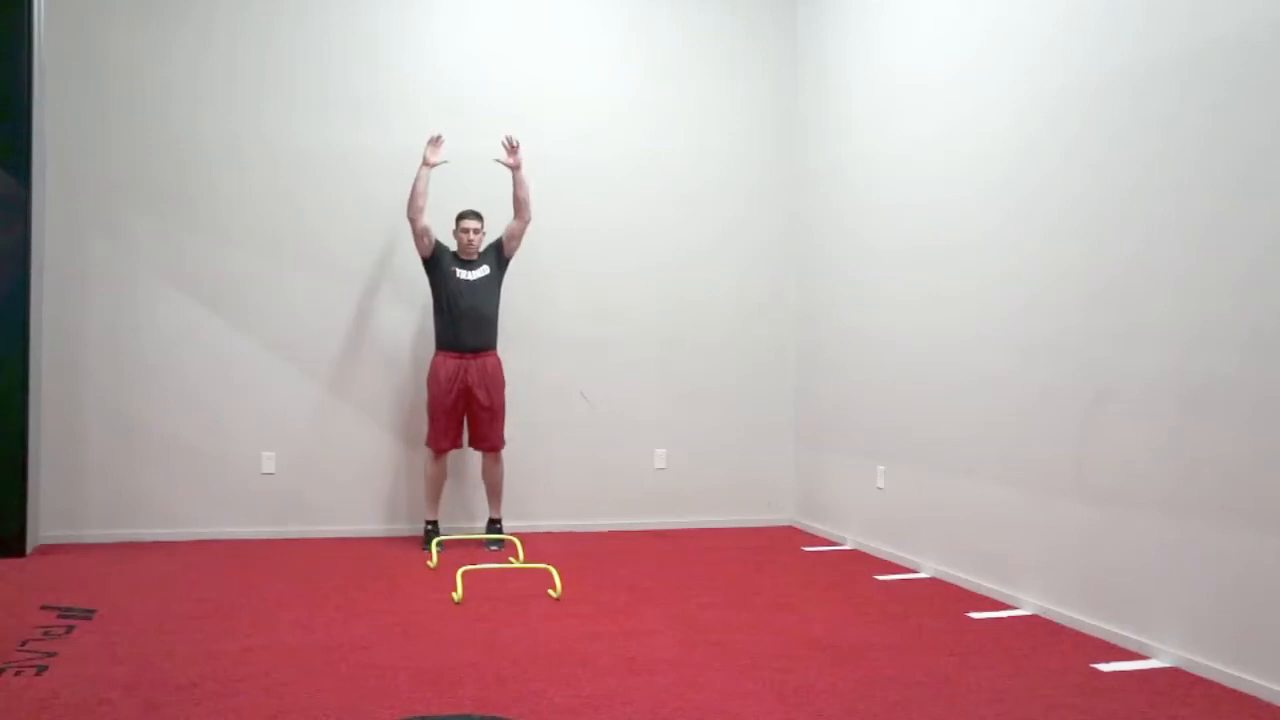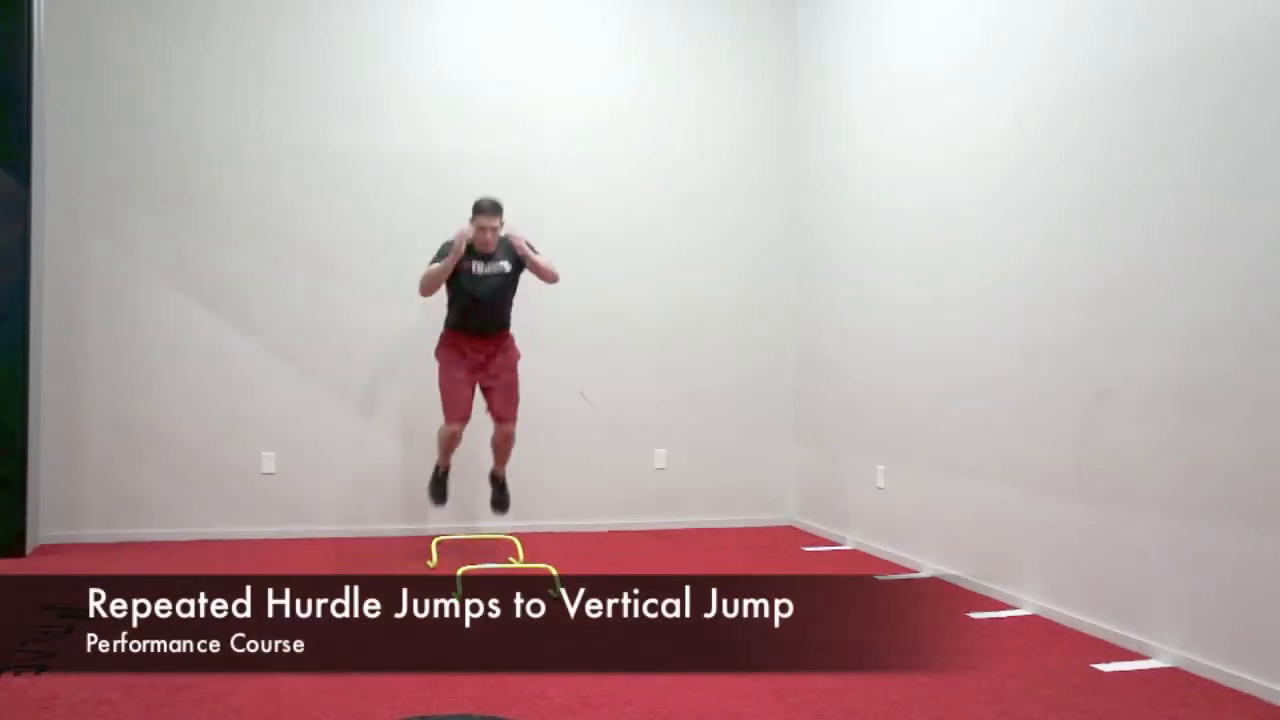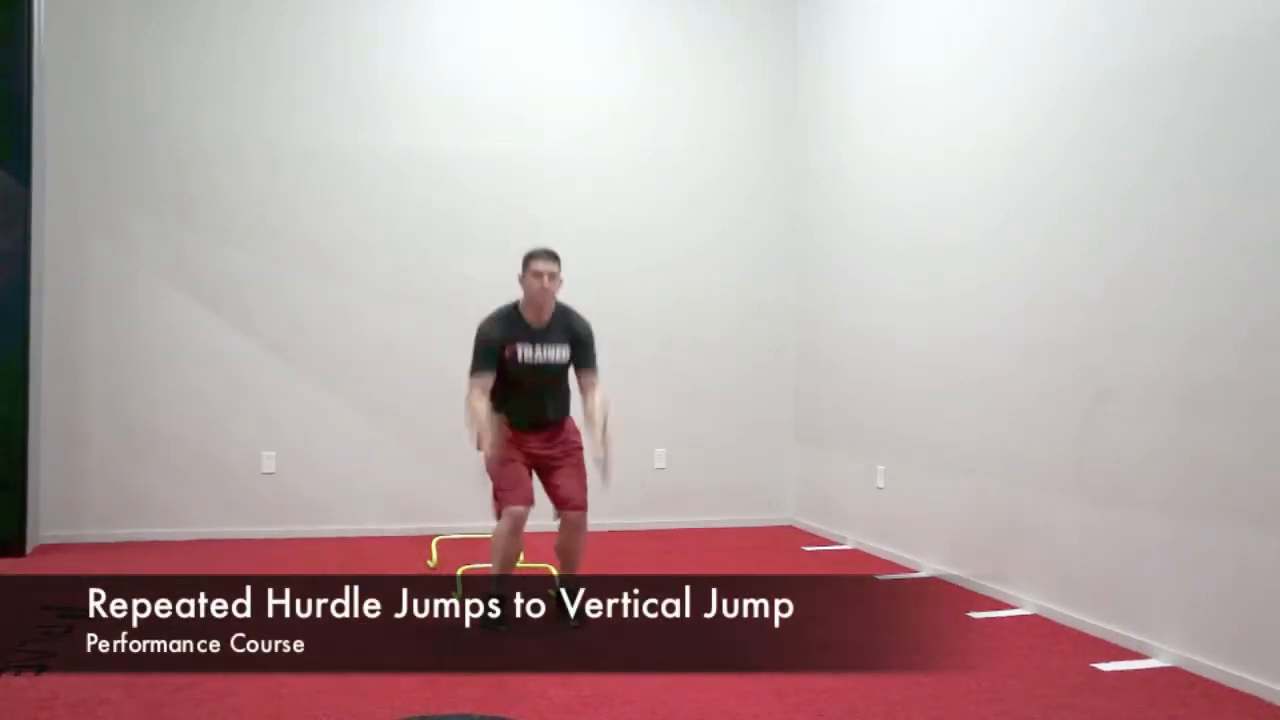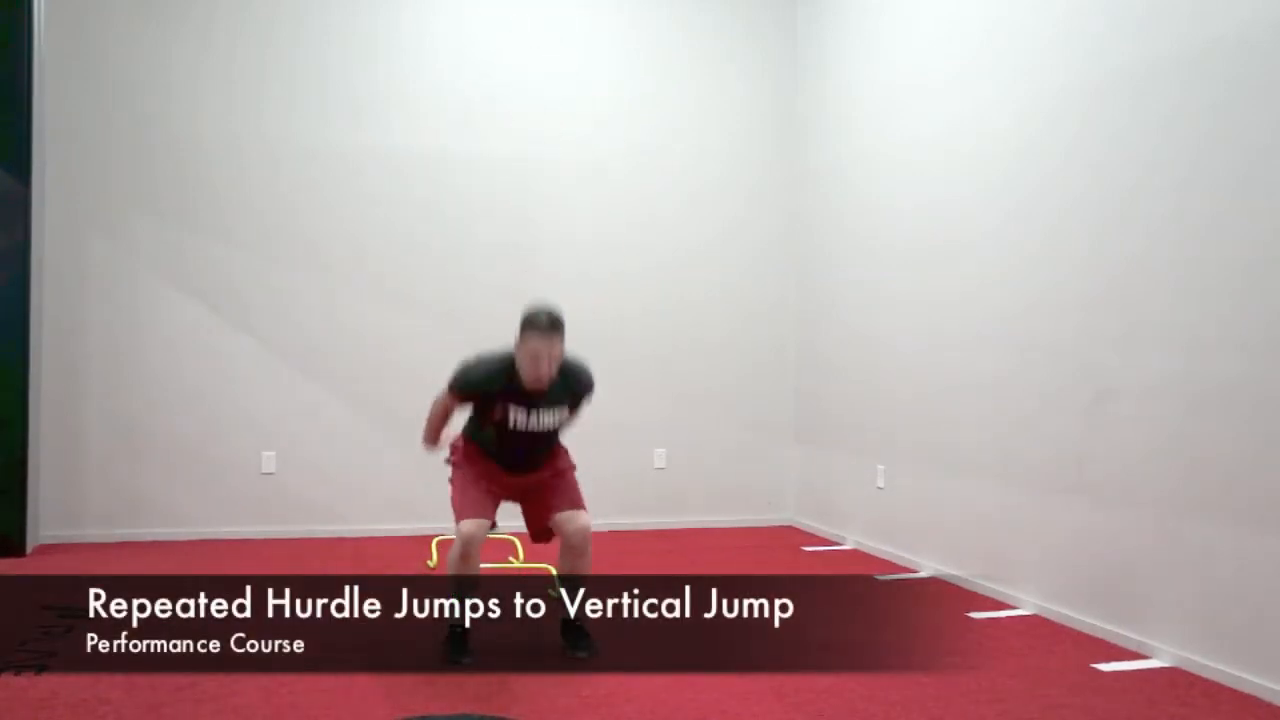
dt=1s
person 1, frame 1
left shoulder: (496, 259)
right shoulder: (439, 260)
left elbow: (522, 218)
right elbow: (416, 218)
left wrist: (517, 170)
right wrist: (426, 168)
left hip: (486, 365)
right hip: (446, 365)
left knee: (492, 449)
right knee: (439, 449)
left ankle: (495, 523)
right ankle: (431, 524)
person 1, frame 2
left shoulder: (516, 250)
right shoulder: (453, 249)
left elbow: (551, 276)
right elbow: (426, 288)
left wrist: (526, 252)
right wrist: (455, 254)
left hip: (500, 347)
right hip: (458, 348)
left knee: (506, 426)
right knee: (454, 426)
left ankle: (498, 475)
right ankle: (441, 468)
person 1, frame 3
left shoulder: (575, 326)
right shoulder: (496, 327)
left elbow: (591, 387)
right elbow: (478, 391)
left wrist: (597, 435)
right wrist: (484, 436)
left hip: (556, 433)
right hip: (507, 436)
left knee: (575, 514)
right knee: (514, 514)
left ankle: (569, 596)
right ankle: (497, 599)
person 1, frame 4
left shoulder: (577, 379)
right shoulder: (483, 374)
right elbow: (445, 401)
right wrist: (430, 441)
left hip: (543, 465)
right hip: (482, 462)
left knee: (579, 533)
right knee: (470, 536)
left ankle: (571, 622)
right ankle: (459, 627)
